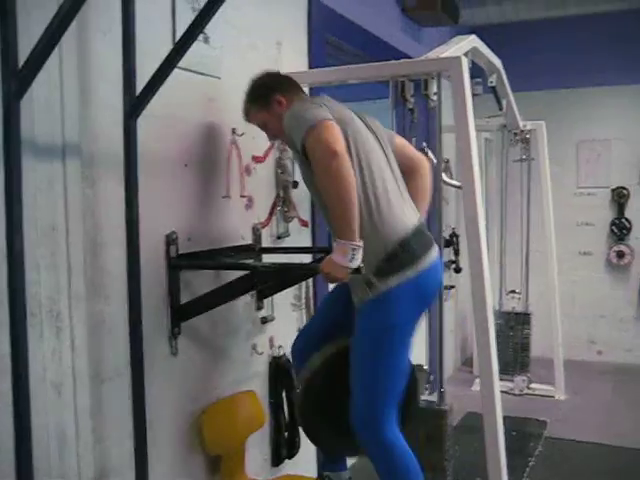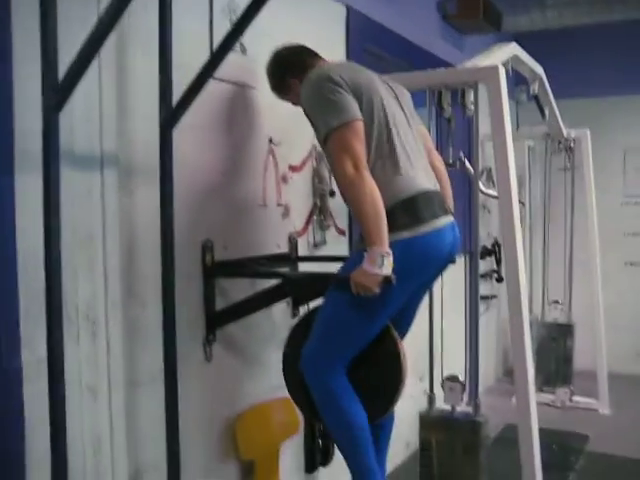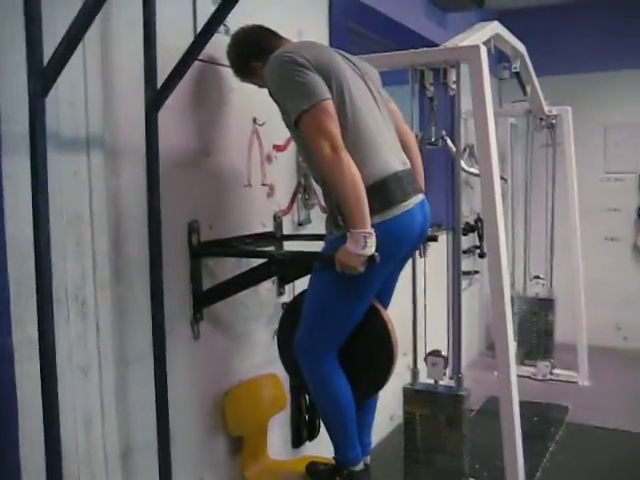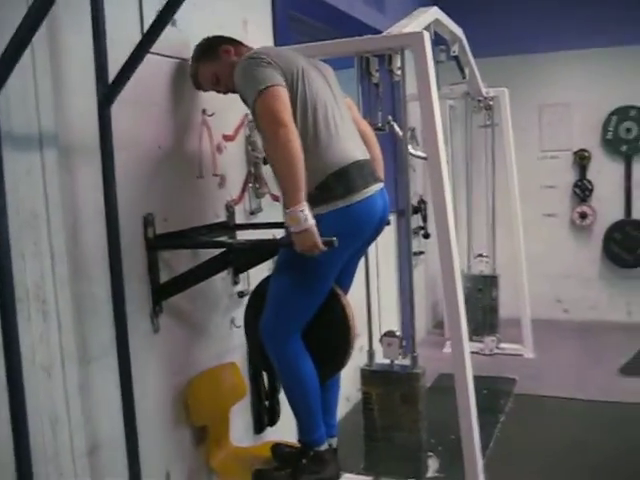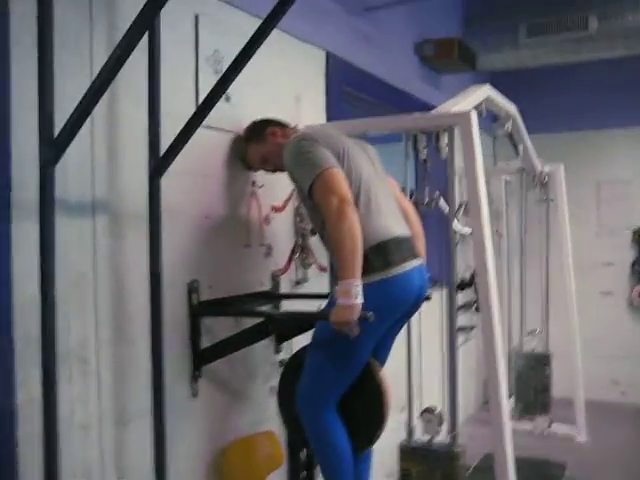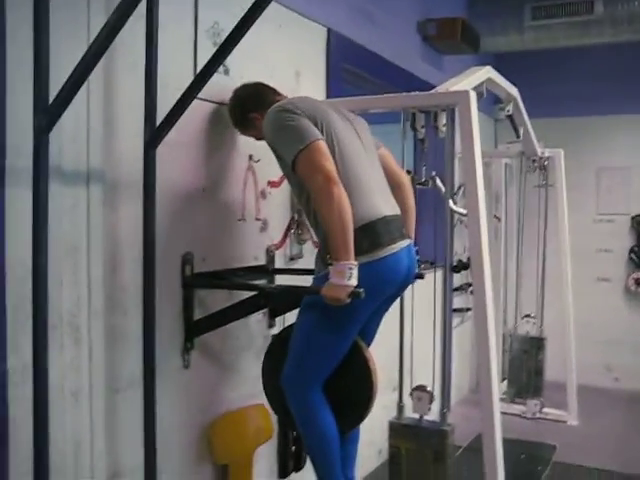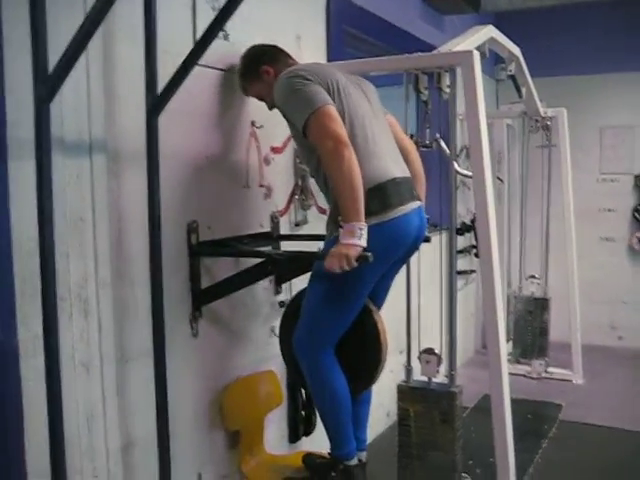
dt=0.7s
person 1, frame 1
left shoulder: (302, 113)
right shoulder: (353, 117)
left elbow: (332, 154)
right elbow: (420, 166)
left wrist: (346, 246)
left hip: (395, 277)
right hip: (409, 261)
left knee: (372, 423)
right knee: (308, 351)
person 1, frame 2
left shoulder: (321, 83)
right shoulder: (383, 85)
left elbow: (354, 170)
right elbow: (435, 164)
left wrist: (376, 257)
left hip: (405, 237)
right hip: (439, 230)
left knee: (321, 363)
person 1, frame 3
left shoulder: (286, 64)
right shoulder: (347, 62)
left elbow: (331, 150)
right elbow: (405, 135)
left wrist: (359, 236)
left hip: (378, 220)
right hip: (411, 208)
left knee: (314, 349)
person 1, frame 4
left shoulder: (253, 63)
right shoulder: (308, 65)
left elbow: (281, 129)
right elbow: (364, 130)
left wrist: (296, 215)
left hip: (338, 205)
right hip: (370, 197)
left knee: (279, 331)
right ankle: (325, 442)
person 1, frame 5
left shoulder: (301, 144)
right shoulder: (352, 145)
left elbow: (341, 207)
right elbow: (407, 209)
left wrist: (349, 293)
left hip: (377, 279)
right hip: (411, 273)
left knee: (315, 401)
person 1, frame 6
left shoulder: (280, 116)
right shoulder: (344, 116)
left elbow: (328, 185)
right elbow: (401, 181)
left wrist: (343, 271)
left hip: (366, 262)
right hip: (400, 254)
left knee: (300, 381)
right knee: (338, 374)
person 1, frame 7
left shoulder: (293, 81)
right shoulder: (350, 82)
left elbow: (339, 148)
right elbow: (407, 149)
left wrist: (352, 233)
left hip: (376, 222)
right hip: (408, 215)
left knee: (312, 344)
right knee: (350, 338)
